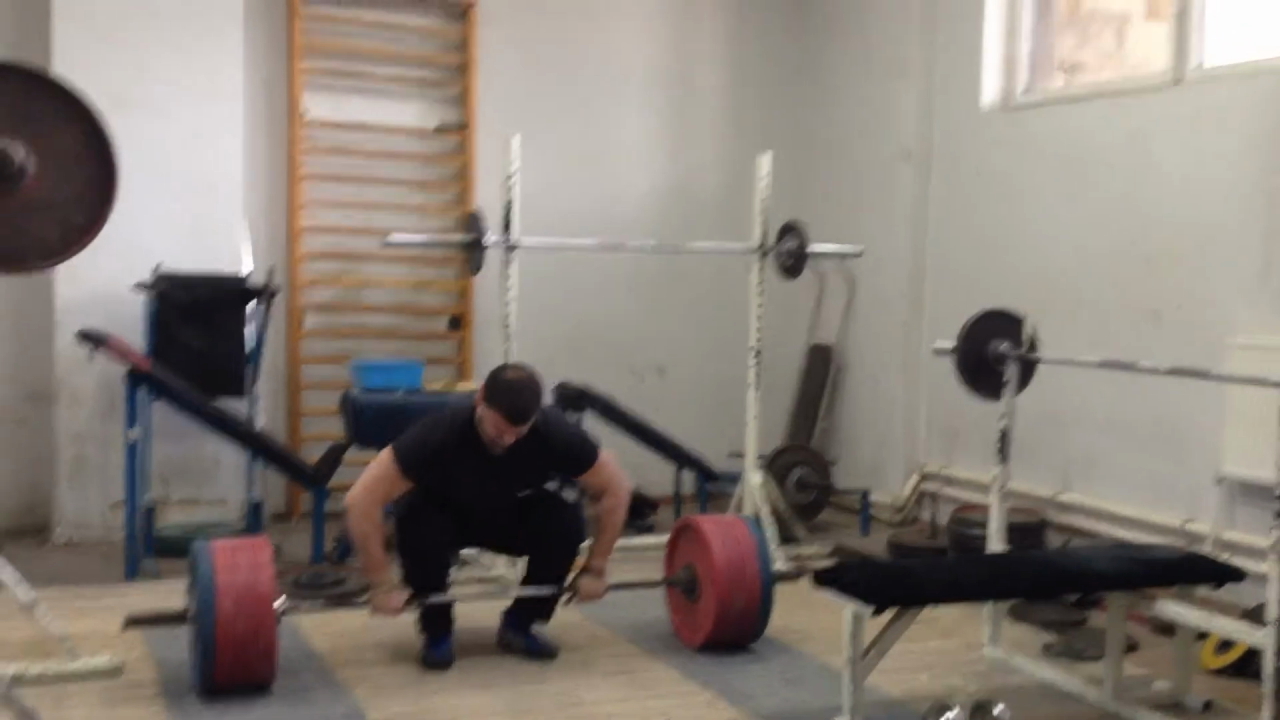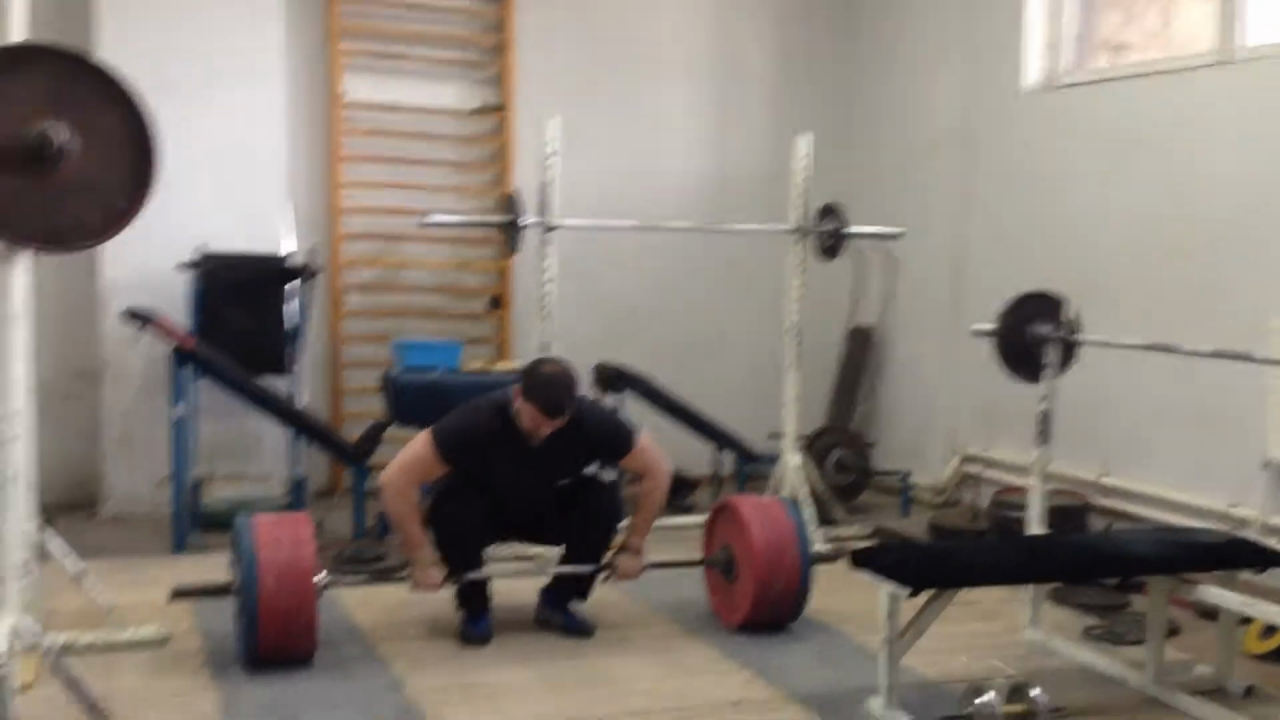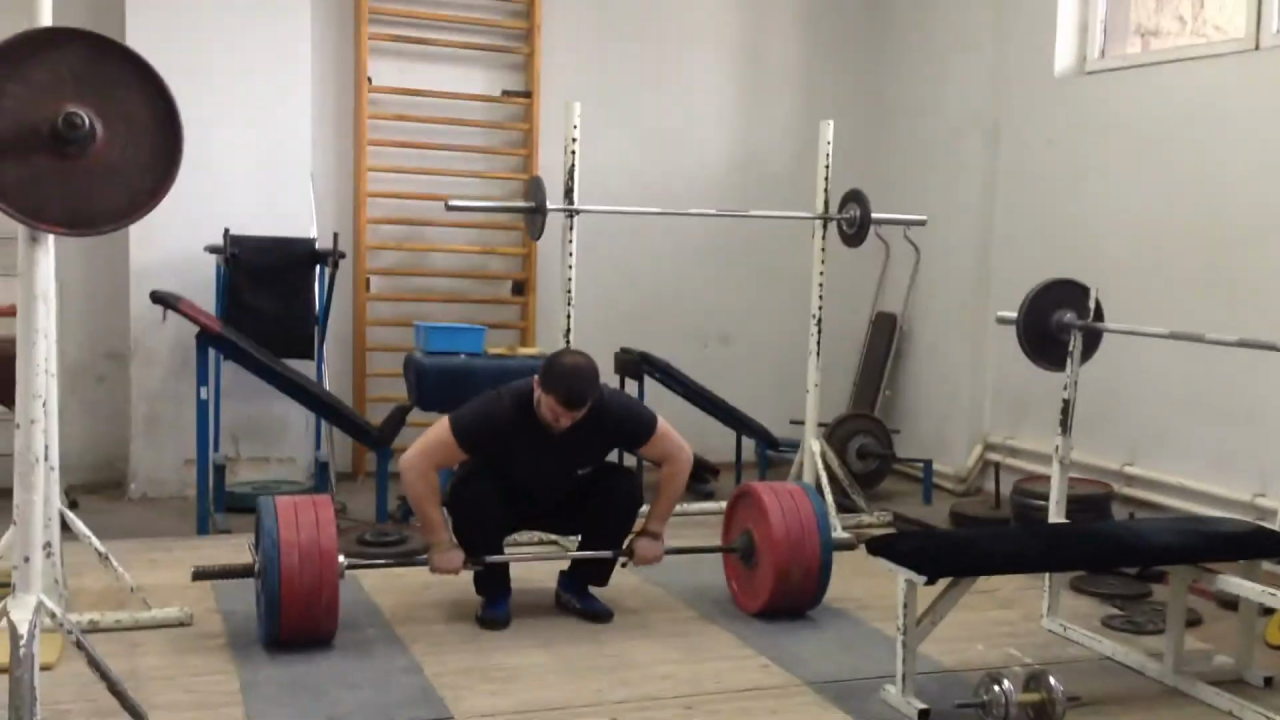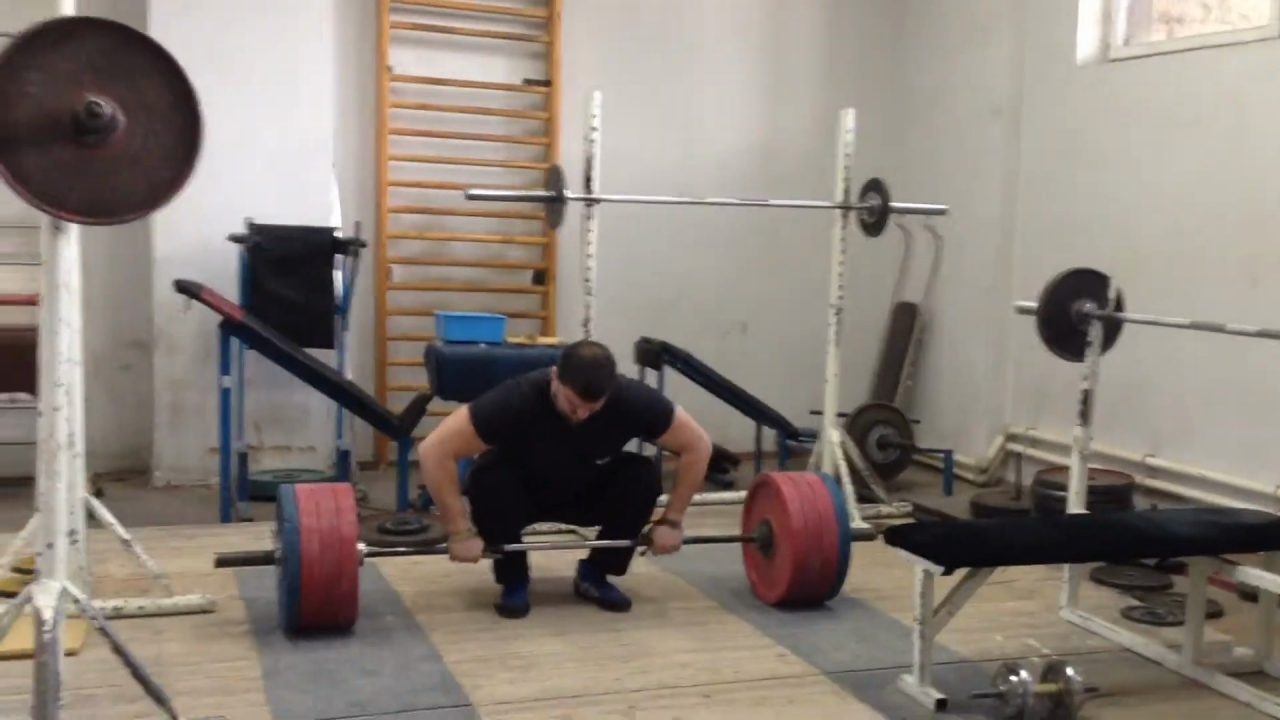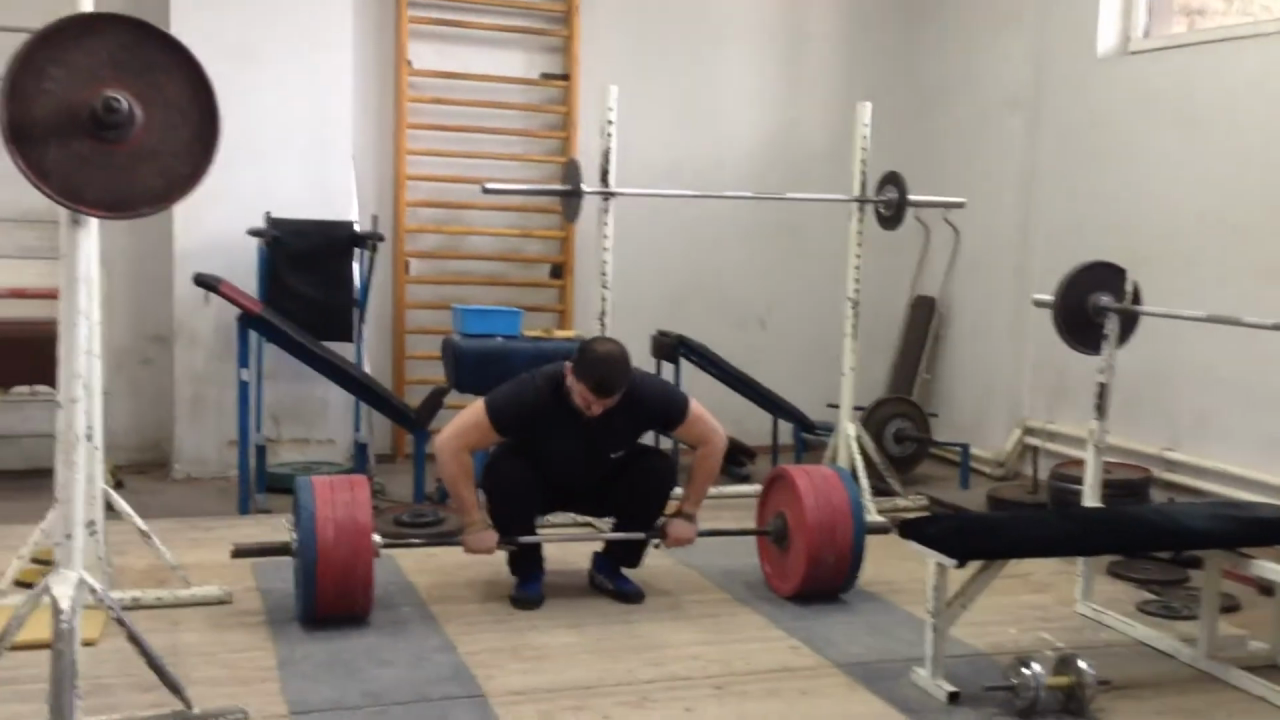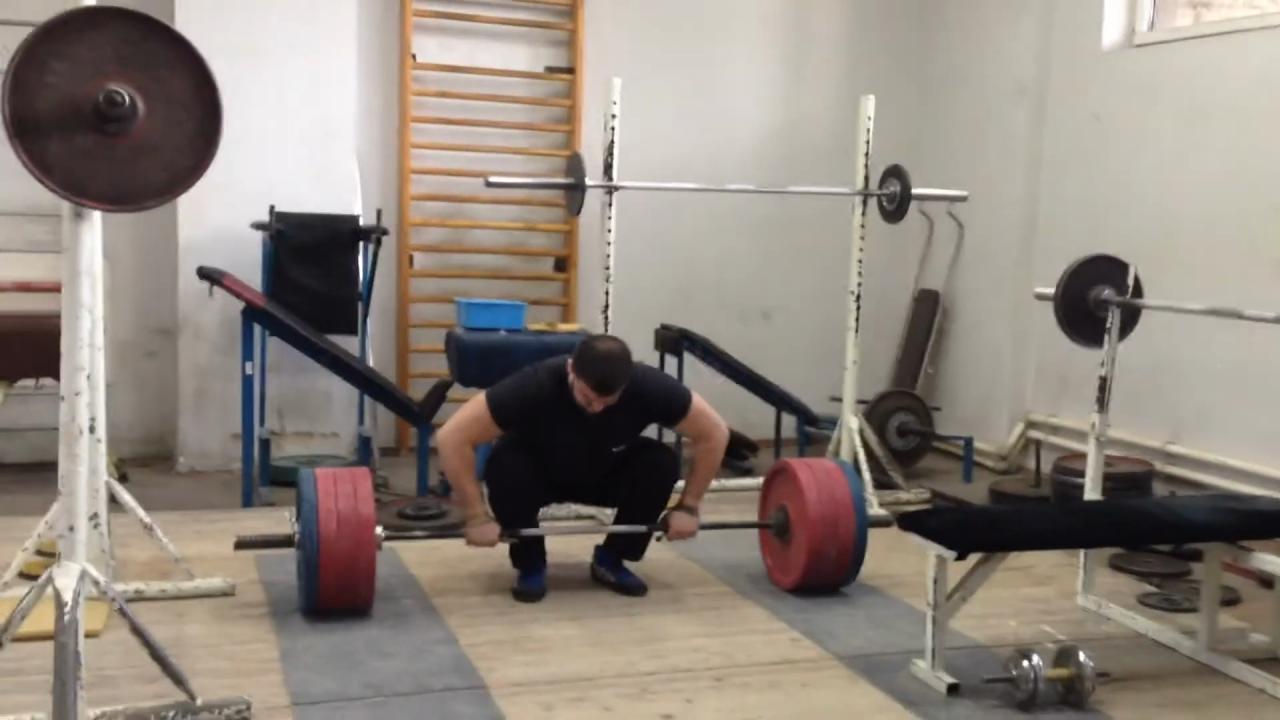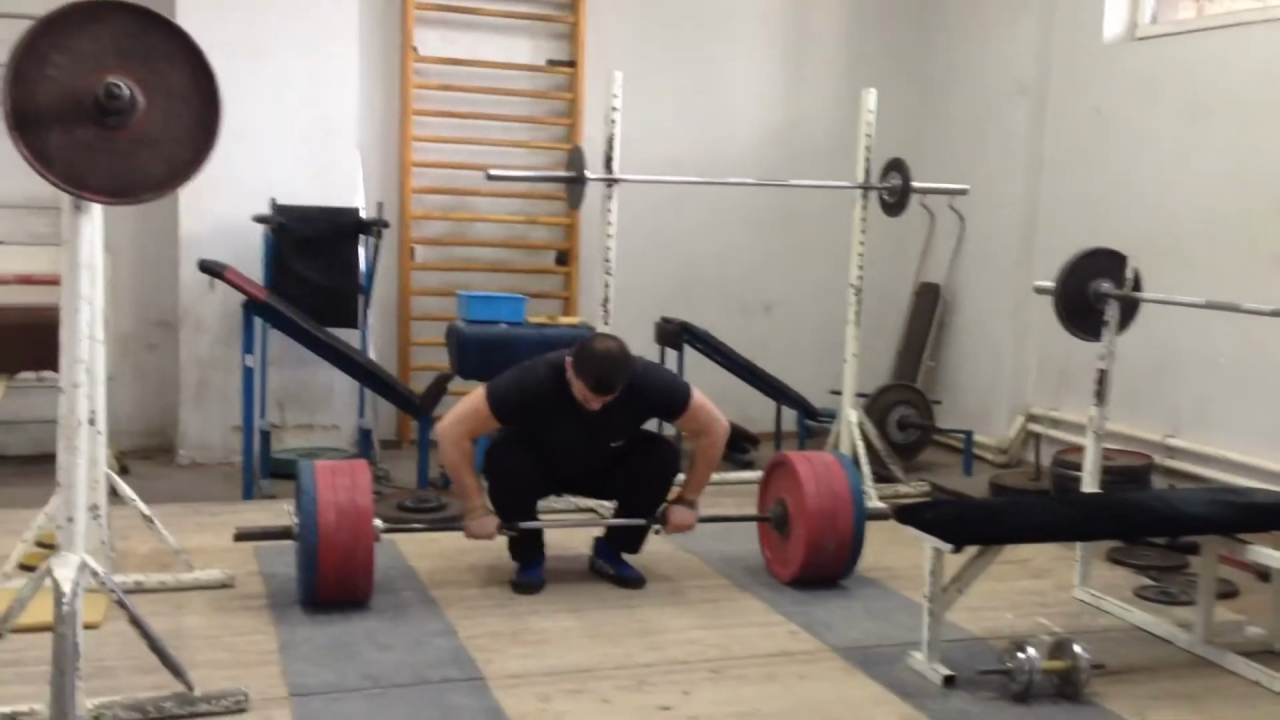
dt=0.1s
person 1, frame 1
left shoulder: (556, 434)
right shoulder: (440, 433)
left elbow: (617, 489)
right elbow: (360, 500)
left wrist: (595, 568)
right wrist: (384, 585)
left hip: (512, 516)
right hip: (444, 514)
left knee: (566, 522)
right knee: (418, 528)
left ankle: (519, 623)
right ankle: (437, 631)
person 1, frame 2
left shoulder: (592, 422)
right shoulder: (479, 420)
left elbow: (657, 471)
right elbow: (395, 479)
left wrist: (632, 547)
right wrist: (422, 561)
left hip: (547, 507)
right hip: (481, 503)
left knee: (604, 503)
right knee: (452, 510)
left ankle: (556, 601)
right ankle: (474, 608)
person 1, frame 3
left shoulder: (614, 410)
right shoulder: (499, 409)
left elbow: (679, 456)
right elbow: (414, 463)
left wrist: (653, 532)
right wrist: (441, 544)
left hip: (569, 501)
right hip: (501, 502)
left knee: (625, 488)
right knee: (470, 496)
left ankle: (575, 585)
right ankle: (494, 592)
person 1, frame 4
left shoulder: (632, 400)
right shoulder: (518, 398)
left elbow: (698, 445)
right elbow: (433, 451)
left wrist: (671, 521)
right wrist: (460, 533)
left hip: (587, 493)
right hip: (521, 493)
left knee: (644, 478)
right knee: (489, 484)
left ankle: (594, 574)
right ankle: (513, 580)
person 1, frame 5
left shoulder: (647, 393)
right shoulder: (532, 392)
left elbow: (713, 439)
right elbow: (449, 443)
left wrist: (687, 513)
right wrist: (475, 524)
left hip: (602, 484)
right hip: (537, 482)
left knee: (659, 470)
right knee: (504, 475)
left ankle: (609, 566)
right ankle: (528, 572)
person 1, frame 6
left shoulder: (649, 387)
right shoulder: (535, 386)
left elbow: (715, 433)
right elbow: (451, 437)
left wrist: (688, 506)
right wrist: (477, 517)
left hip: (604, 476)
right hip: (539, 475)
left knee: (662, 463)
right knee: (506, 468)
left ankle: (610, 559)
right ankle: (530, 565)
person 1, frame 7
left shoulder: (649, 382)
right shoulder: (534, 380)
left elbow: (716, 429)
right elbow: (450, 430)
left wrist: (687, 501)
right wrist: (476, 510)
left hip: (605, 466)
right hip: (539, 464)
left knee: (663, 457)
right knee: (505, 462)
left ankle: (609, 552)
right ankle: (529, 557)
